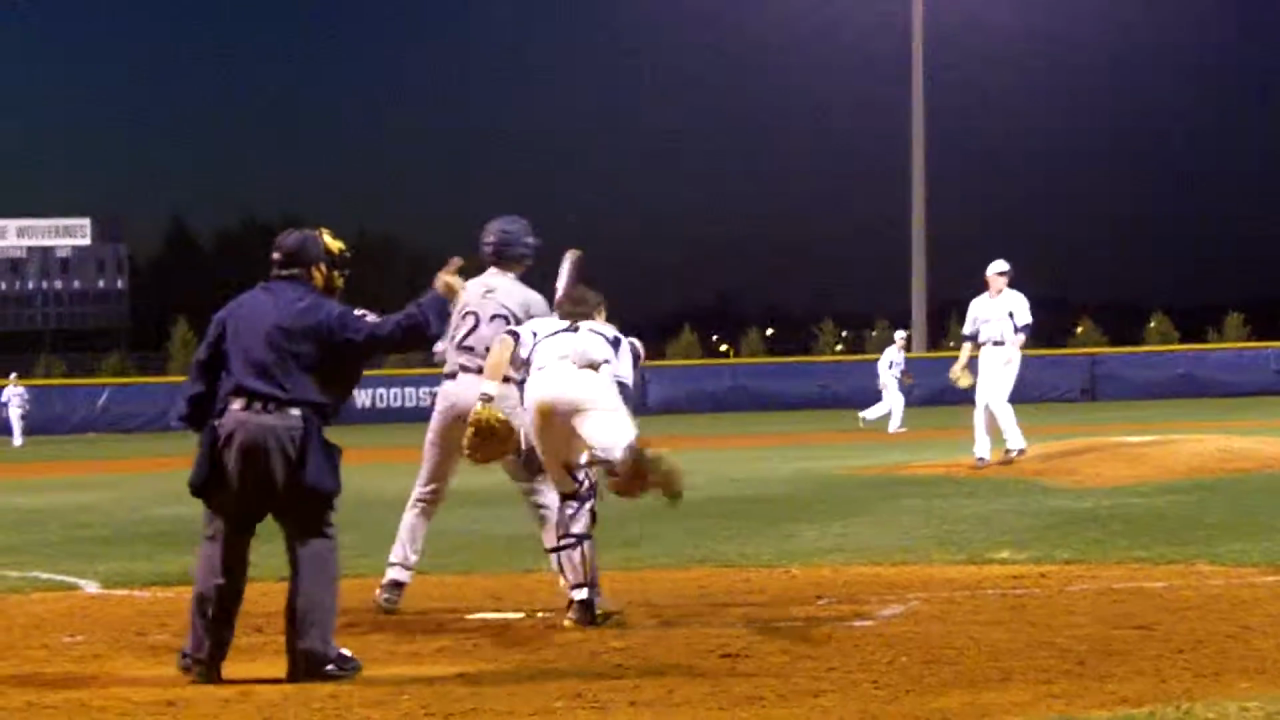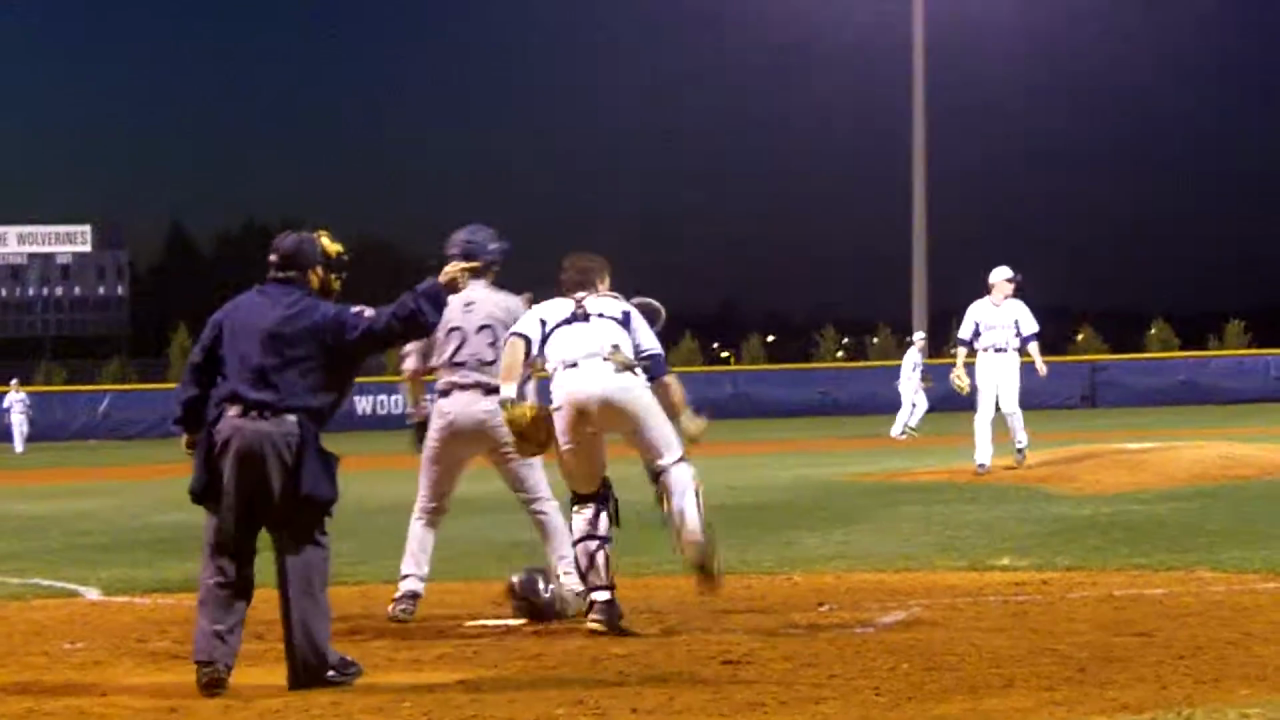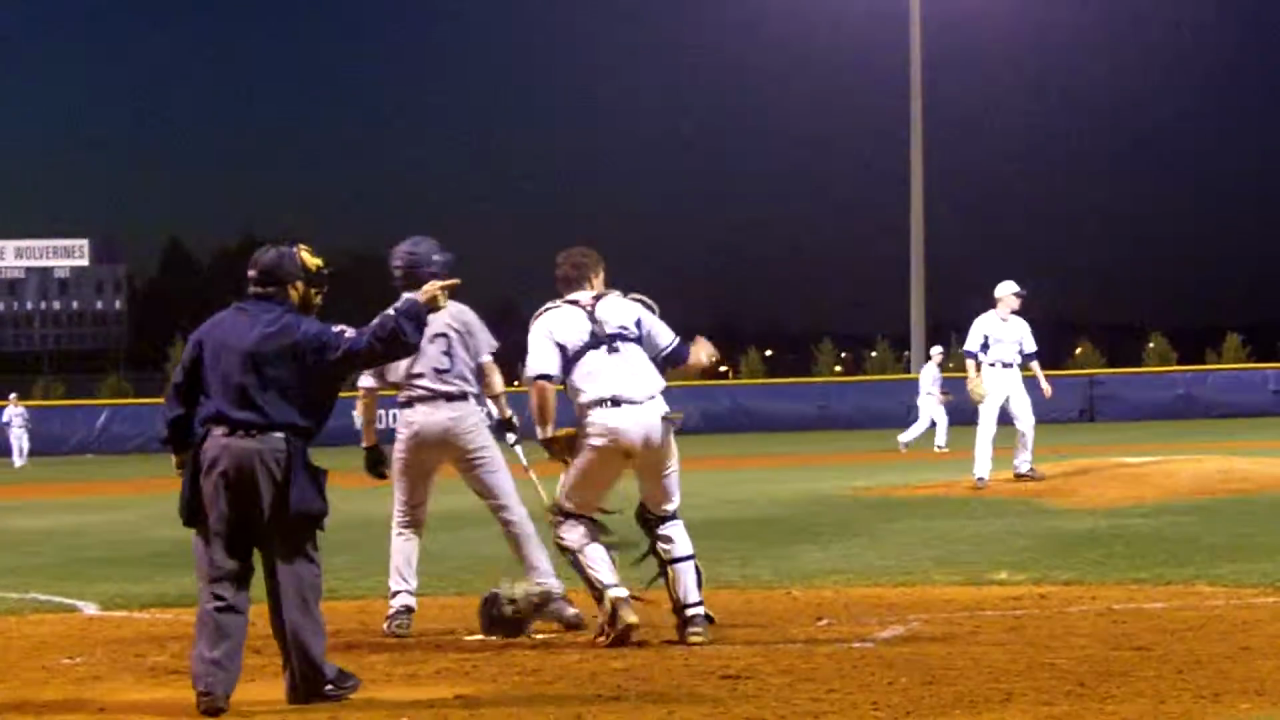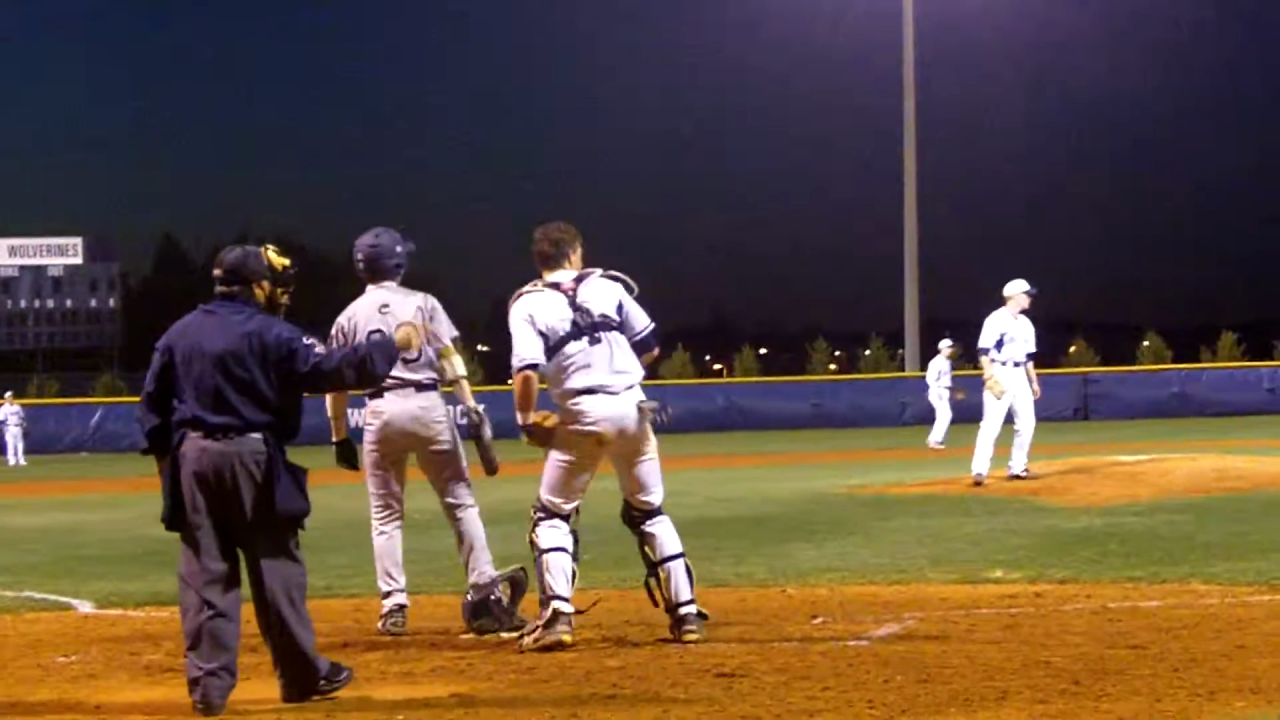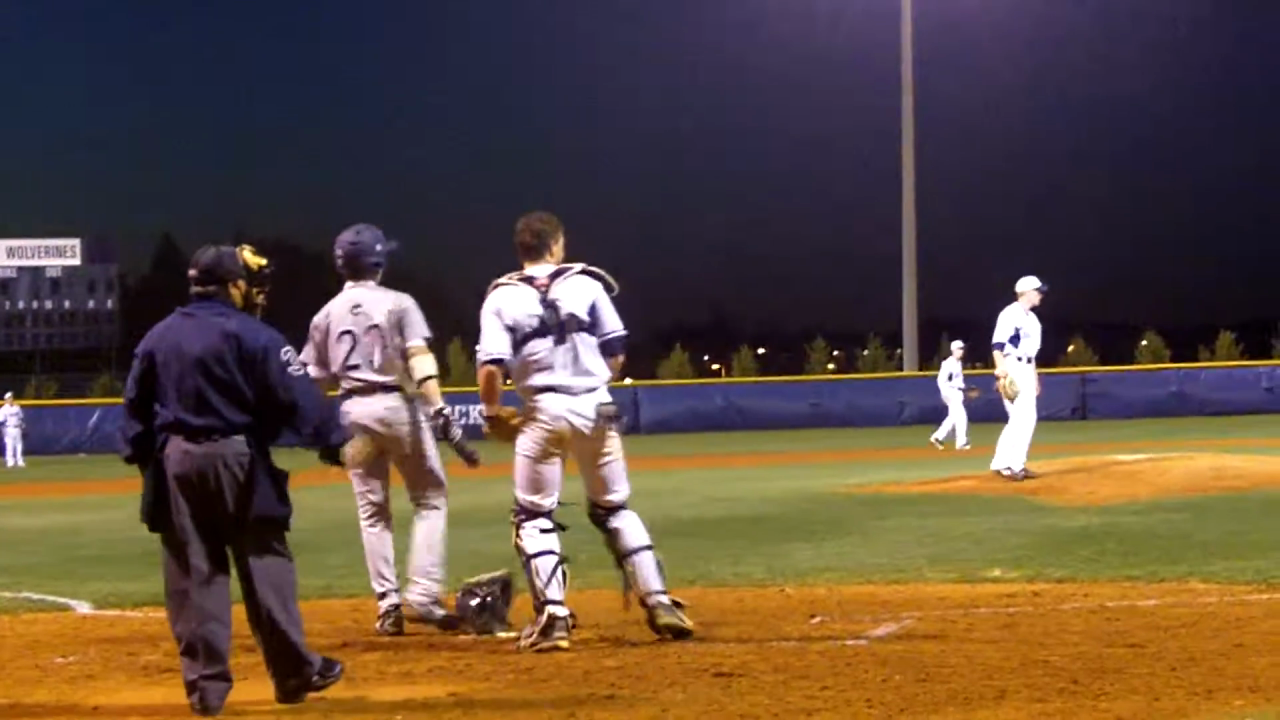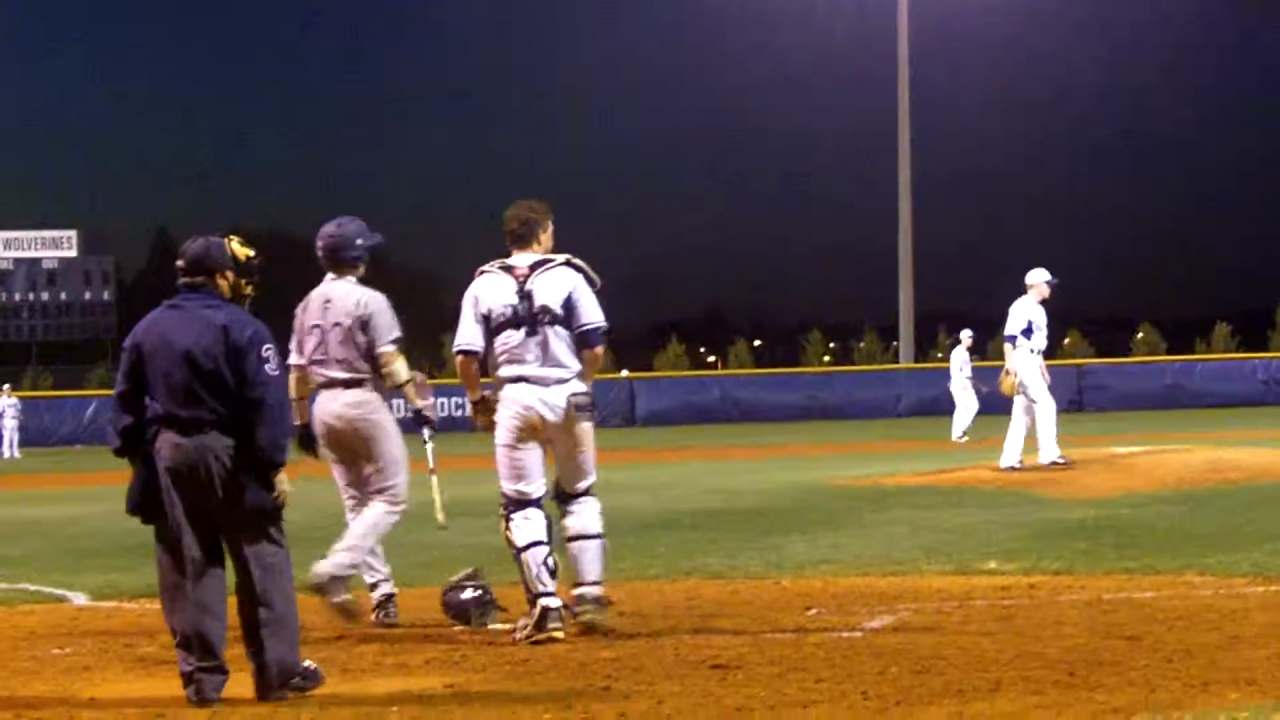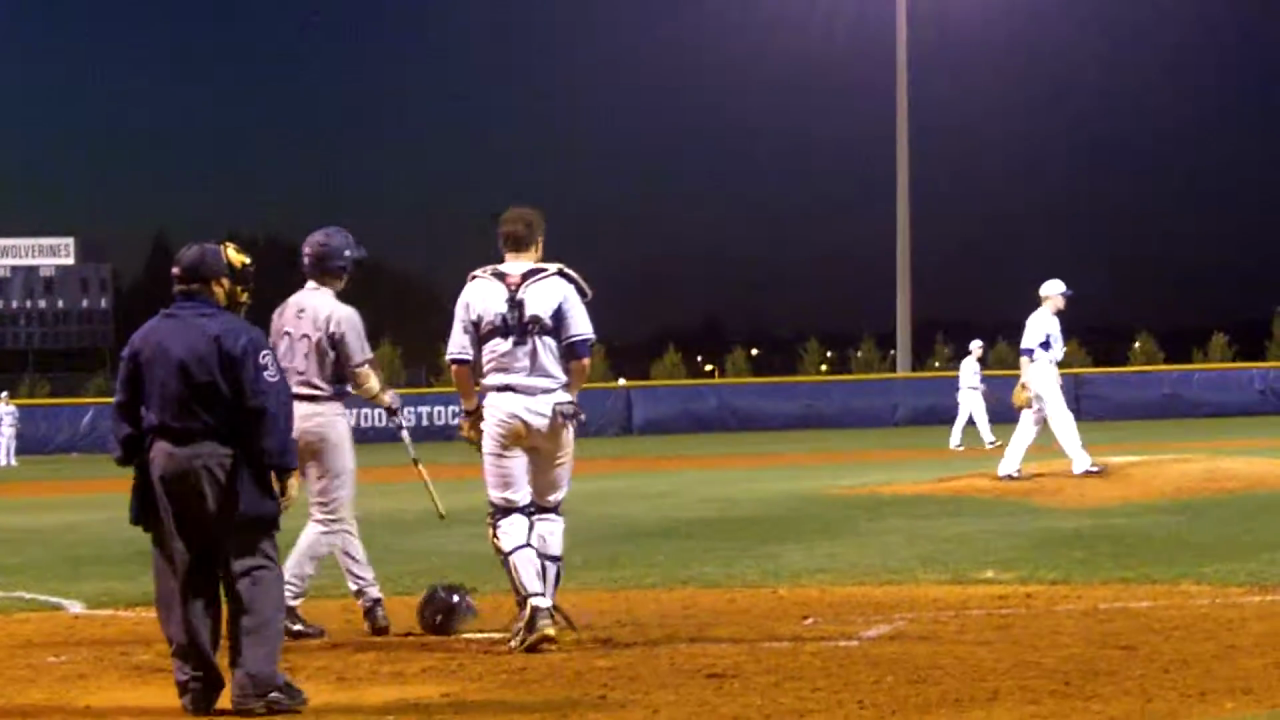
dt=0.2s
person 1, frame 1
left shoulder: (238, 308)
right shoulder: (325, 315)
left elbow: (203, 369)
right elbow: (390, 334)
left wrist: (200, 423)
right wrist: (438, 298)
left hip: (232, 427)
right hip: (291, 433)
left knee: (222, 544)
right knee: (312, 545)
left ankle: (203, 654)
right ankle: (311, 654)
person 1, frame 2
left shoulder: (233, 310)
right shoulder: (323, 318)
left elbow: (198, 370)
right elbow: (390, 324)
left wrist: (192, 424)
right wrist: (438, 288)
left hip: (229, 433)
right hip: (287, 438)
left knee: (225, 553)
right knee: (301, 551)
left ankle: (212, 658)
right ankle: (311, 663)
person 1, frame 3
left shoulder: (212, 328)
right shoulder: (302, 334)
left elbow: (181, 391)
right elbow: (369, 344)
left wrist: (181, 444)
right wrist: (417, 306)
left hip: (215, 452)
right hip: (275, 456)
left knee: (221, 573)
right knee: (292, 567)
right ankle: (310, 677)
person 1, frame 4
left shoulder: (179, 333)
right shoulder: (273, 335)
left elbow: (153, 399)
right elbow: (334, 367)
left wrist: (162, 450)
right wrist: (391, 345)
left hip: (193, 457)
right hip: (252, 457)
left knee: (205, 575)
right knee: (276, 567)
right ankle: (303, 674)
person 1, frame 5
left shoulder: (158, 336)
right shoulder: (252, 336)
left elbow: (136, 405)
right elbow: (296, 397)
left wrist: (143, 458)
right wrist: (336, 440)
left hip: (176, 459)
right hip: (236, 459)
left knee: (193, 575)
right knee: (266, 567)
right ankle: (296, 671)
person 1, frame 6
left shoulder: (146, 328)
right shoulder: (241, 328)
left elbow: (126, 400)
right elbow: (266, 401)
left wrist: (135, 453)
right wrist: (275, 462)
left hip: (167, 454)
right hip: (228, 453)
left knee: (186, 568)
right knee: (261, 559)
left ankle: (202, 676)
right ankle: (278, 669)
person 1, frame 7
left shoulder: (145, 336)
right shoulder: (238, 336)
left elbow: (126, 408)
right elbow: (267, 408)
left wrist: (138, 460)
right wrist: (284, 468)
left hip: (164, 463)
right hip: (225, 463)
left knee: (182, 578)
right knee: (252, 570)
right ankle: (257, 682)
person 2, frame 1
left shoulder: (538, 328)
right shoulder: (614, 338)
left elbow: (506, 341)
right elbow: (622, 395)
left wrist: (488, 395)
right wrist: (628, 460)
left hip: (539, 392)
right hip: (589, 384)
left knee: (573, 494)
right knee: (619, 451)
left ankle: (582, 599)
right ankle: (638, 464)
person 2, frame 2
left shoulder: (543, 311)
right shoulder: (623, 309)
left elbow: (516, 343)
right elbow: (660, 374)
left wrist: (509, 397)
right wrist: (686, 418)
left hip: (569, 390)
right hip: (620, 381)
left knee: (588, 500)
right knee: (671, 463)
left ankle: (602, 602)
right ankle: (694, 543)
person 2, frame 3
left shoulder: (548, 321)
right shoulder: (627, 307)
left elbow: (541, 383)
right elbow: (679, 356)
left wrist: (546, 433)
right wrist: (701, 355)
left hip: (604, 425)
right hip: (652, 418)
left knee: (571, 519)
right knee: (662, 518)
left ankle: (615, 601)
right ankle: (693, 616)
person 2, frame 4
left shoulder: (527, 305)
right shoulder: (608, 286)
left elbow: (526, 374)
right elbow: (649, 348)
left wrist: (527, 420)
left hip: (581, 414)
right hip: (631, 407)
left knee: (551, 516)
right knee: (649, 513)
left ankle: (558, 613)
right ankle: (685, 614)
person 2, frame 5
left shoulder: (501, 298)
right shoulder: (586, 284)
left elbow: (491, 368)
right elbow: (616, 356)
left wrist: (492, 413)
left hip: (543, 412)
right hip: (595, 408)
left knee: (533, 517)
right knee: (614, 509)
left ankle: (553, 618)
right ankle: (659, 602)
person 2, frame 6
left shoulder: (482, 285)
right shoulder: (568, 275)
left elbow: (466, 358)
right elbow: (594, 347)
left wrist: (477, 398)
left hip: (515, 400)
right hip: (567, 397)
left knee: (524, 505)
right knee: (579, 495)
left ankle: (546, 607)
right ankle: (588, 594)
person 2, frame 7
left shoulder: (476, 290)
right shoulder: (560, 285)
left elbow: (460, 365)
right elbow: (581, 359)
left wrist: (469, 407)
left hip: (501, 408)
right hip: (553, 407)
left knee: (509, 513)
right knee: (548, 509)
left ankle: (536, 607)
right ankle: (543, 605)
person 3, frame 1
left shoulder: (463, 293)
right shoulder: (531, 300)
left elbow: (444, 350)
left hip: (453, 392)
right hip: (500, 397)
left knee: (426, 493)
right knee: (541, 491)
left ankle: (395, 579)
person 3, frame 2
left shoulder: (437, 307)
right shoulder: (510, 306)
left elbow: (413, 371)
left hip: (449, 409)
right hip: (497, 409)
left knee: (428, 508)
right knee: (541, 502)
left ankle: (409, 590)
right ankle: (573, 588)
person 3, frame 3
right shoulder: (458, 313)
left elbow: (367, 391)
right elbow: (488, 368)
left wrist: (370, 445)
right wrist: (505, 414)
left hip: (414, 420)
right hip: (462, 416)
left knee: (407, 521)
right knee: (509, 508)
left ankle: (400, 606)
right ankle: (550, 595)
person 3, frame 4
left shoulder: (348, 317)
right shoulder: (423, 303)
right elbow: (449, 356)
left wrist: (340, 438)
right wrist: (470, 405)
left hip: (380, 412)
right hip: (427, 406)
left knee: (385, 515)
right knee: (460, 504)
left ankle: (394, 606)
right ankle: (486, 594)
person 3, frame 5
left shoulder: (325, 314)
right shoulder: (397, 302)
left elbow: (314, 379)
right elbow: (419, 356)
right wrist: (437, 407)
left hip: (352, 412)
right hip: (397, 407)
left knee: (373, 514)
right knee: (430, 500)
left ankle: (389, 604)
right ankle: (423, 594)
person 3, frame 6
left shoulder: (308, 304)
right shoulder: (369, 299)
left elbow: (297, 369)
right elbow: (389, 360)
left wrist: (301, 422)
right wrist: (417, 403)
left hip: (324, 406)
right hip: (363, 402)
left knee: (358, 503)
right knee: (390, 497)
left ankle: (382, 595)
right ankle: (333, 569)
person 3, frame 7
left shoulder: (285, 309)
right shoulder: (341, 314)
right elbow: (361, 377)
right wrist: (387, 400)
left hip: (289, 414)
right hip: (324, 416)
left knee: (332, 513)
right knee: (330, 517)
left ankle: (369, 598)
right ankle: (284, 603)
person 4, frame 1
left shoulder: (1016, 298)
right shoulder: (977, 303)
left elbow: (1024, 329)
right elbow: (969, 336)
left wrist: (1013, 351)
right wrist: (961, 361)
left hip: (1008, 353)
right hip: (986, 356)
left knee: (996, 400)
right knee: (981, 404)
left ankle: (1015, 443)
right ankle: (982, 453)
person 4, frame 2
left shoulder: (1018, 307)
right shoulder: (977, 308)
left elbow: (1030, 336)
right elbow: (964, 339)
left wrist: (1038, 359)
right wrist: (959, 365)
left hip: (1009, 359)
right hip: (986, 361)
left knee: (1009, 405)
right knee: (984, 411)
left ankle: (1020, 443)
right ankle: (983, 460)
person 4, frame 3
left shoulder: (1020, 324)
right shoulder: (983, 321)
left elbow: (1030, 354)
right elbow: (970, 352)
left wrist: (1042, 380)
right wrist: (972, 377)
left hip: (1013, 376)
right hip: (991, 376)
left knee: (1026, 422)
right knee: (987, 426)
left ankle: (1023, 467)
right ankle: (981, 474)
person 4, frame 4
left shoulder: (1026, 323)
right shoulder: (996, 319)
right elbow: (984, 349)
left wrist: (1034, 381)
right wrist: (988, 371)
left hip: (1019, 376)
right hip: (999, 376)
left knee: (1026, 422)
right knee: (991, 424)
left ankle: (1017, 467)
right ankle: (980, 470)
person 4, frame 5
left shoulder: (1033, 319)
right shoulder: (1010, 313)
right elbow: (997, 343)
left wrist: (1034, 377)
right wrist: (1000, 368)
left hip: (1027, 372)
right hip: (1012, 370)
left knee: (1029, 419)
right knee: (1020, 418)
left ankle: (1016, 465)
right ankle: (1002, 462)
person 4, frame 6
left shoulder: (1039, 309)
right shoulder: (1022, 306)
right elbow: (1009, 336)
left wrist: (1043, 368)
right wrist: (1010, 362)
left hip: (1032, 363)
right hip: (1022, 362)
left knee: (1023, 412)
right knee: (1046, 405)
left ankle: (1010, 459)
right ankle: (1050, 454)
person 4, frame 7
left shoulder: (1052, 320)
right shoulder: (1038, 319)
right elbow: (1026, 350)
left wrist: (1057, 378)
right wrist: (1025, 376)
left hip: (1046, 375)
right hip: (1038, 374)
left knee: (1029, 423)
right knee: (1061, 417)
left ankle: (1008, 468)
right ankle: (1081, 463)
